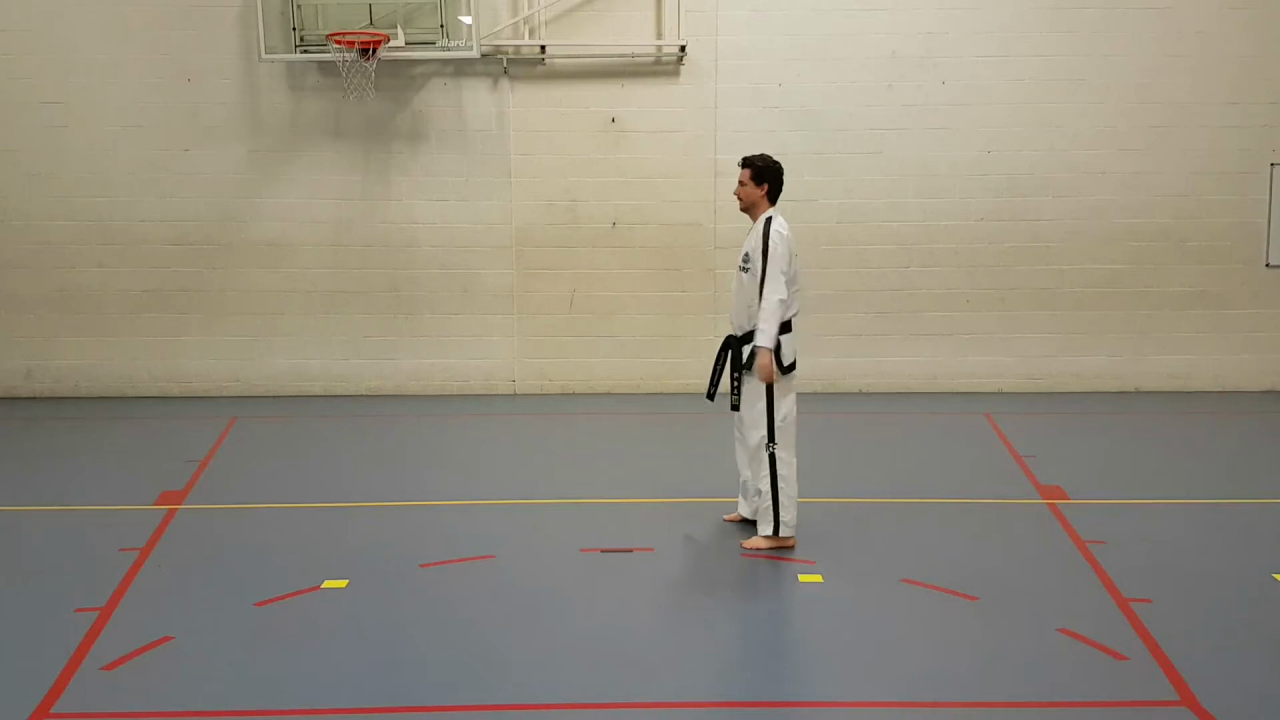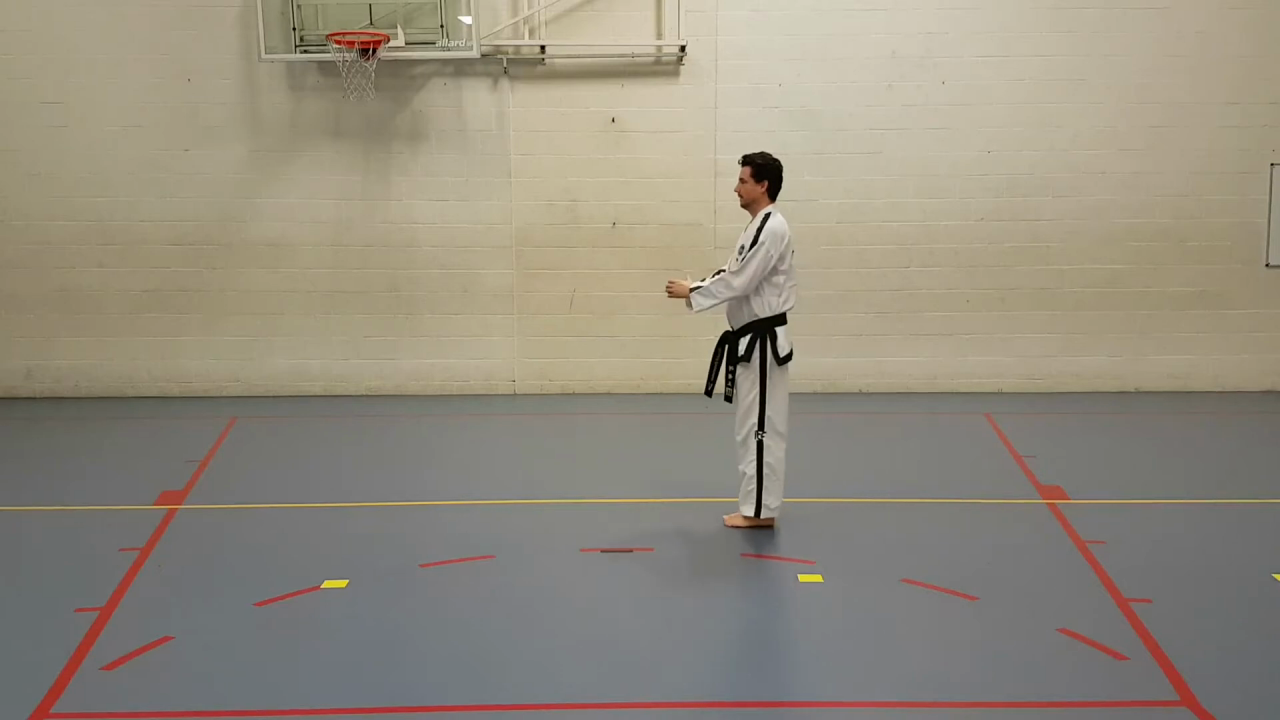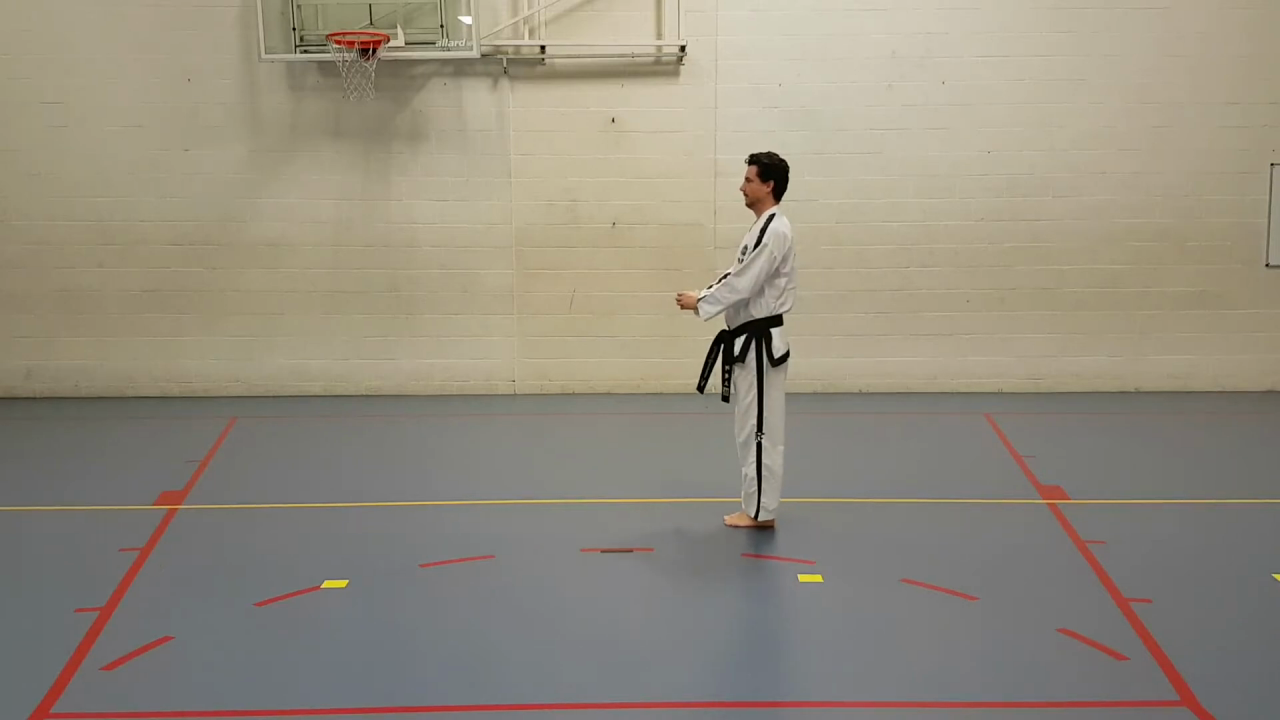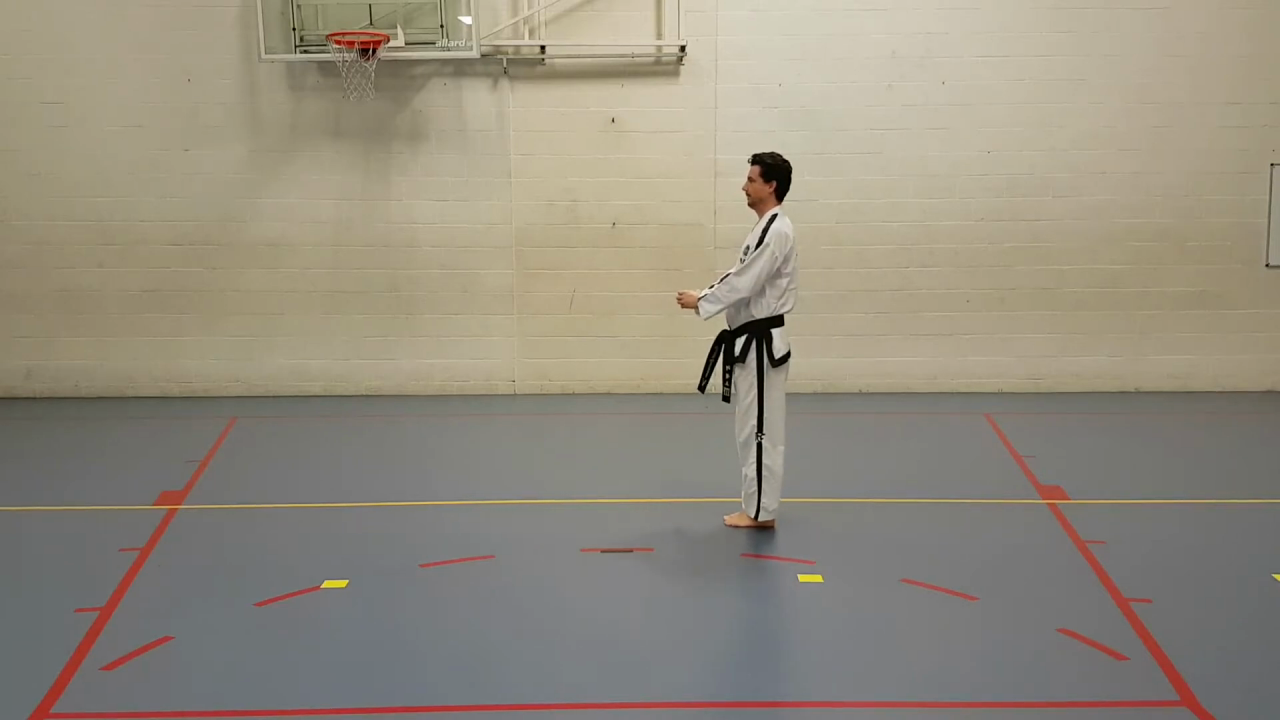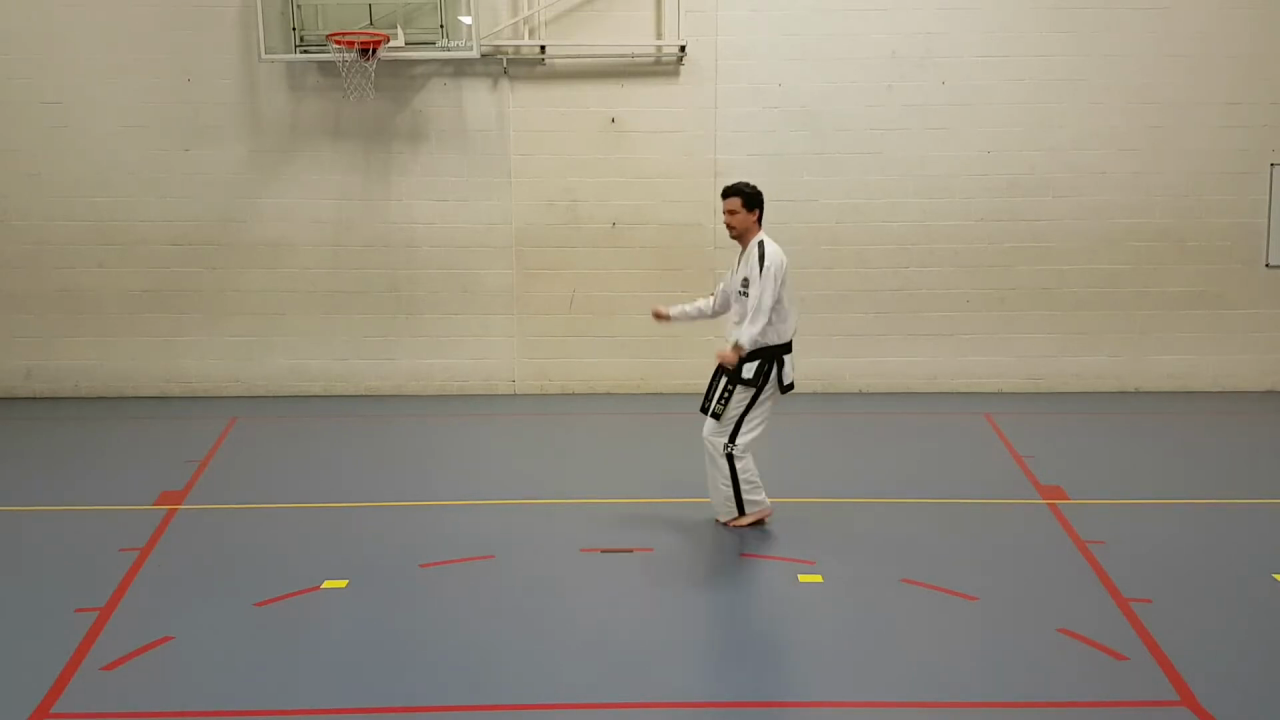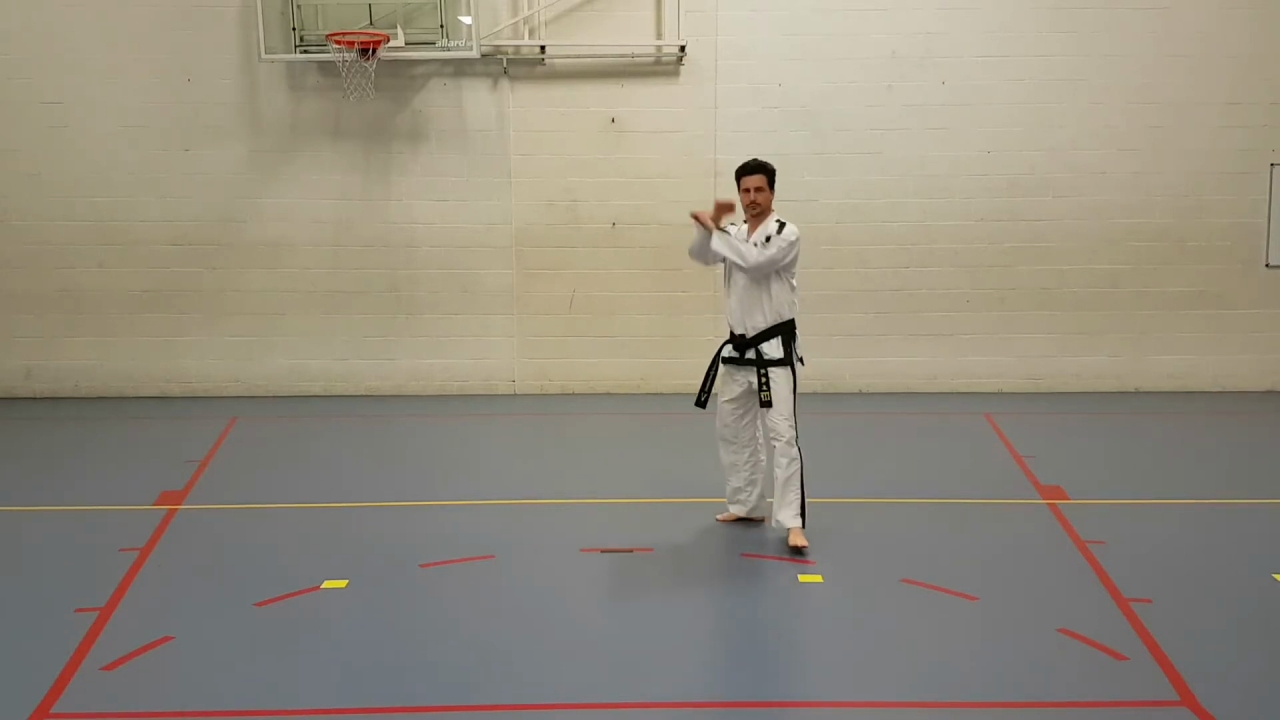
dt=0.7s
person 1, frame 1
left shoulder: (772, 231)
right shoulder: (761, 229)
left elbow: (774, 295)
left wrist: (765, 350)
left hip: (766, 350)
right hip: (753, 348)
left knee: (770, 437)
right knee: (748, 433)
left ankle: (779, 529)
right ankle: (753, 505)
person 1, frame 2
left shoulder: (771, 229)
right shoulder: (759, 226)
left elbow: (739, 282)
right elbow: (731, 273)
left wrist: (691, 293)
right wrist: (692, 288)
left hip: (762, 342)
right hip: (752, 340)
left knee: (759, 427)
right knee: (751, 426)
left ankle: (760, 510)
right ankle: (756, 504)
person 1, frame 3
left shoulder: (774, 231)
right shoulder: (763, 227)
left elbow: (744, 285)
right elbow: (736, 276)
left wrist: (699, 303)
right wrist: (700, 297)
left hip: (759, 342)
right hip: (750, 340)
left knee: (760, 428)
right knee: (752, 428)
left ankle: (761, 511)
right ankle: (756, 506)
person 1, frame 4
left shoulder: (776, 231)
right shoulder: (766, 227)
left elbow: (745, 284)
right elbow: (738, 277)
left wrist: (700, 303)
right wrist: (703, 295)
left hip: (760, 342)
right hip: (753, 340)
left knee: (760, 429)
right knee: (752, 428)
left ankle: (761, 511)
right ankle: (756, 506)
person 1, frame 5
left shoulder: (767, 256)
right shoulder: (744, 257)
left elbow: (760, 310)
right elbow: (718, 302)
left wrist: (738, 346)
right wrist: (674, 313)
left hip: (763, 365)
right hip: (750, 362)
left knee: (721, 438)
right knee: (719, 435)
left ankle: (753, 505)
right ankle: (740, 507)
person 1, frame 6
left shoulder: (786, 234)
right shoulder: (733, 235)
left elbow: (755, 259)
right elbow: (701, 253)
left wrist: (712, 230)
right wrist: (711, 225)
left hip: (775, 350)
right hip: (738, 349)
left knee: (782, 433)
right knee: (733, 432)
left ankle: (792, 523)
right ankle: (747, 506)
